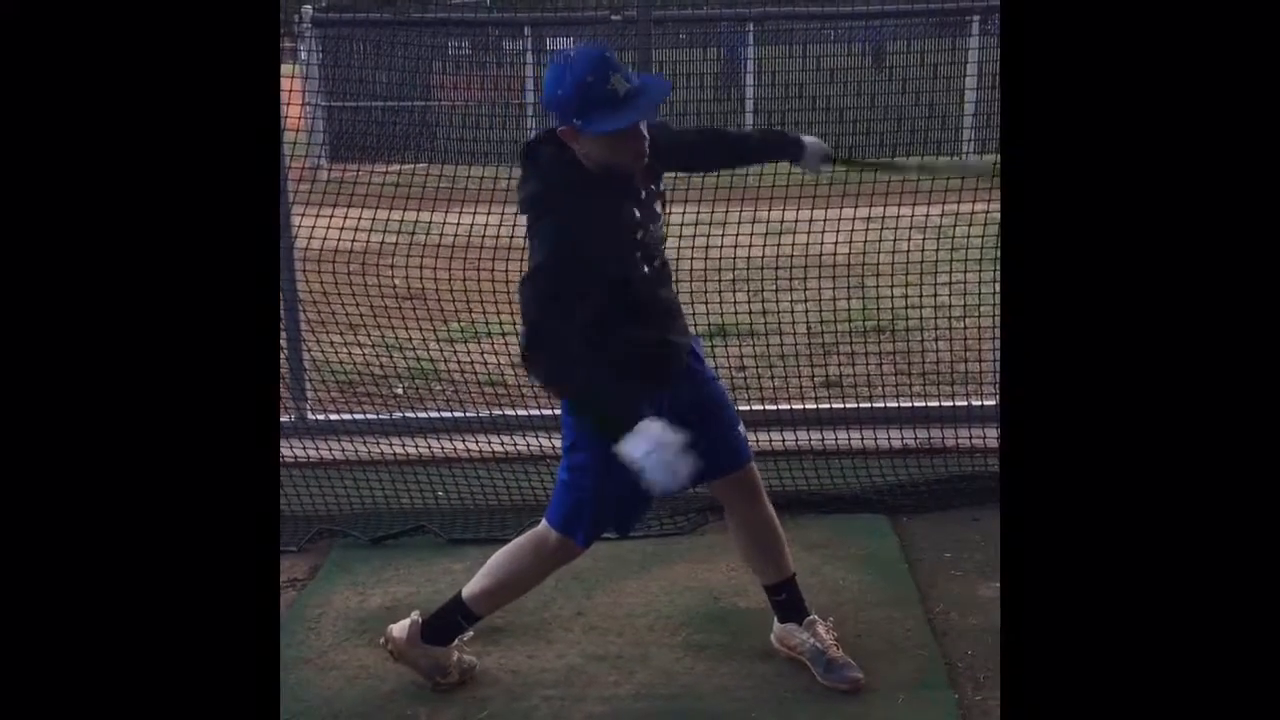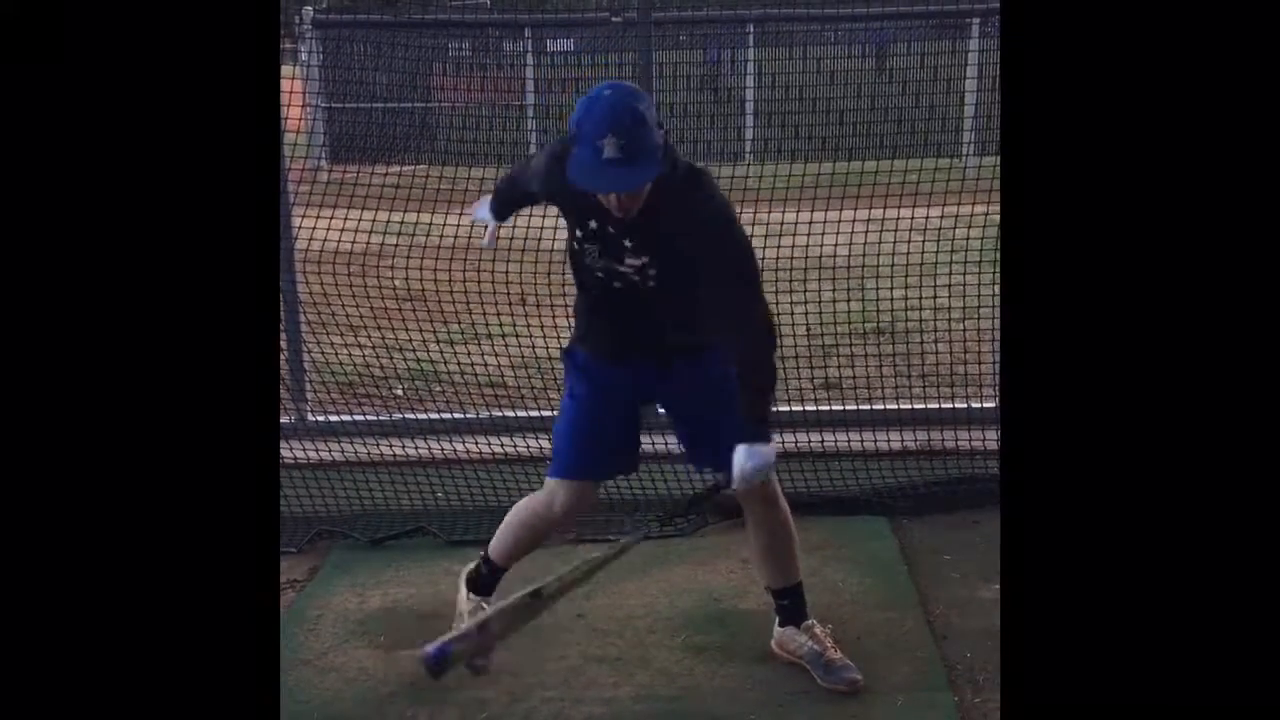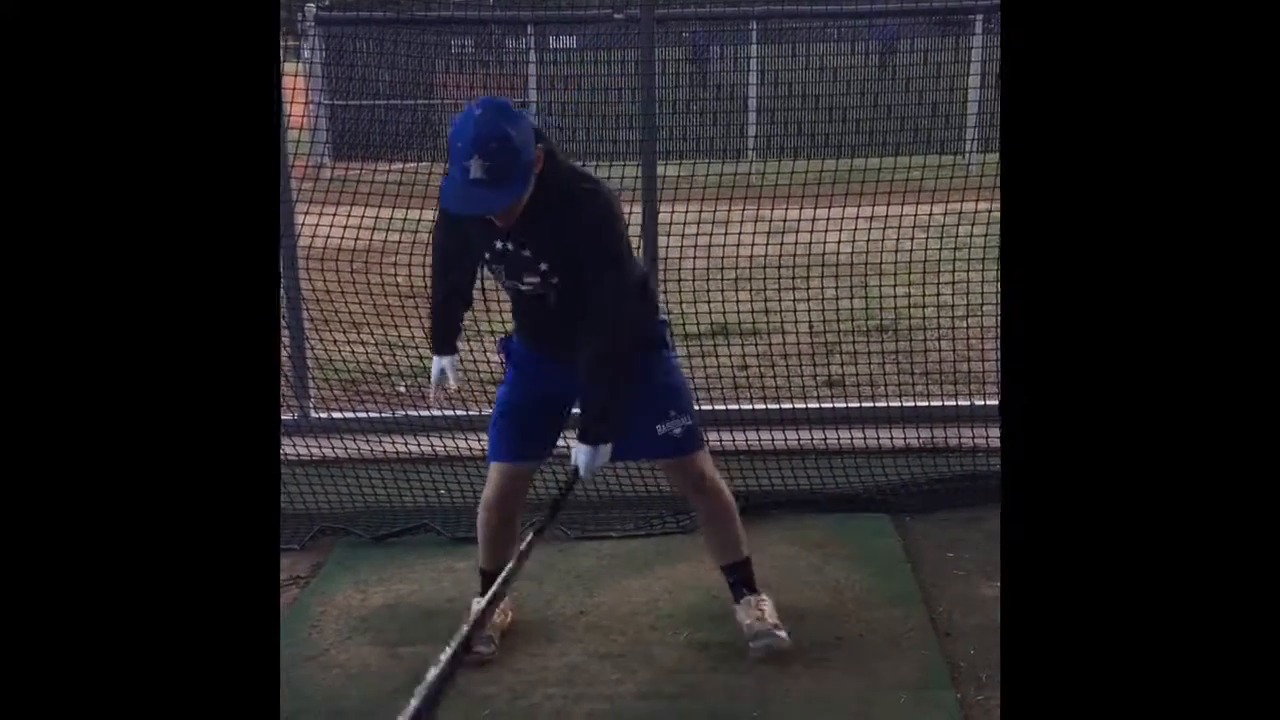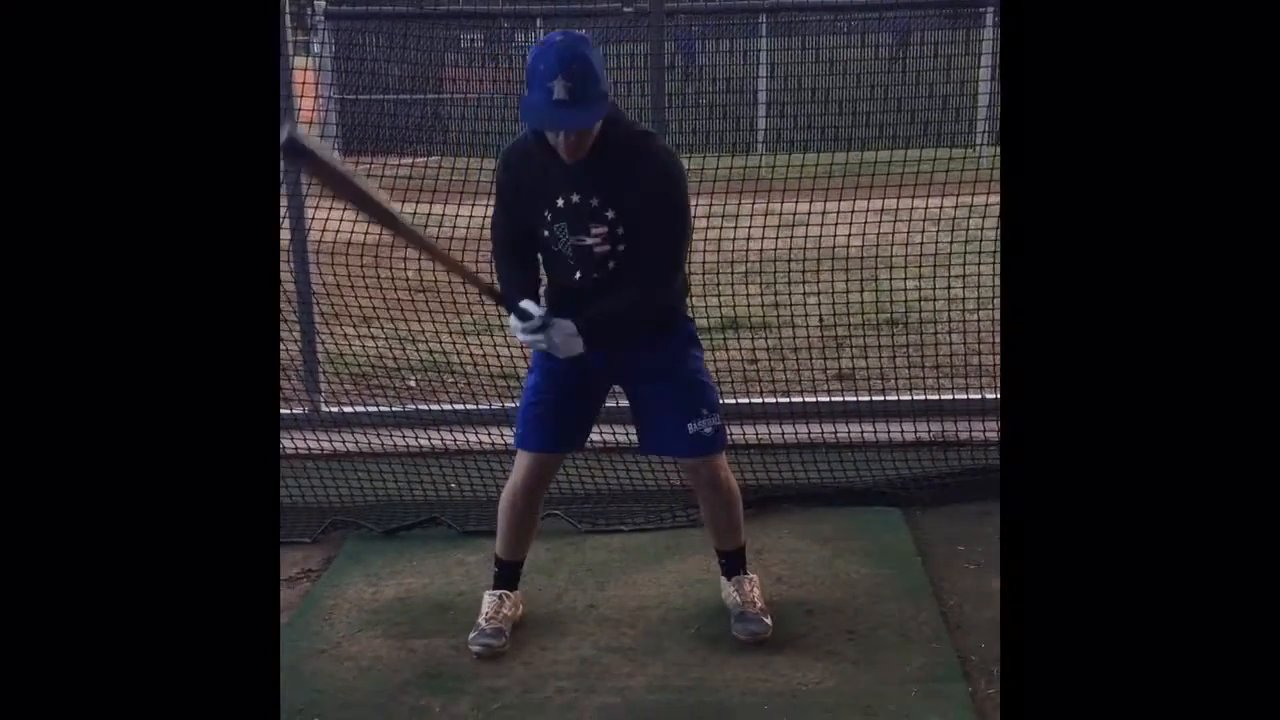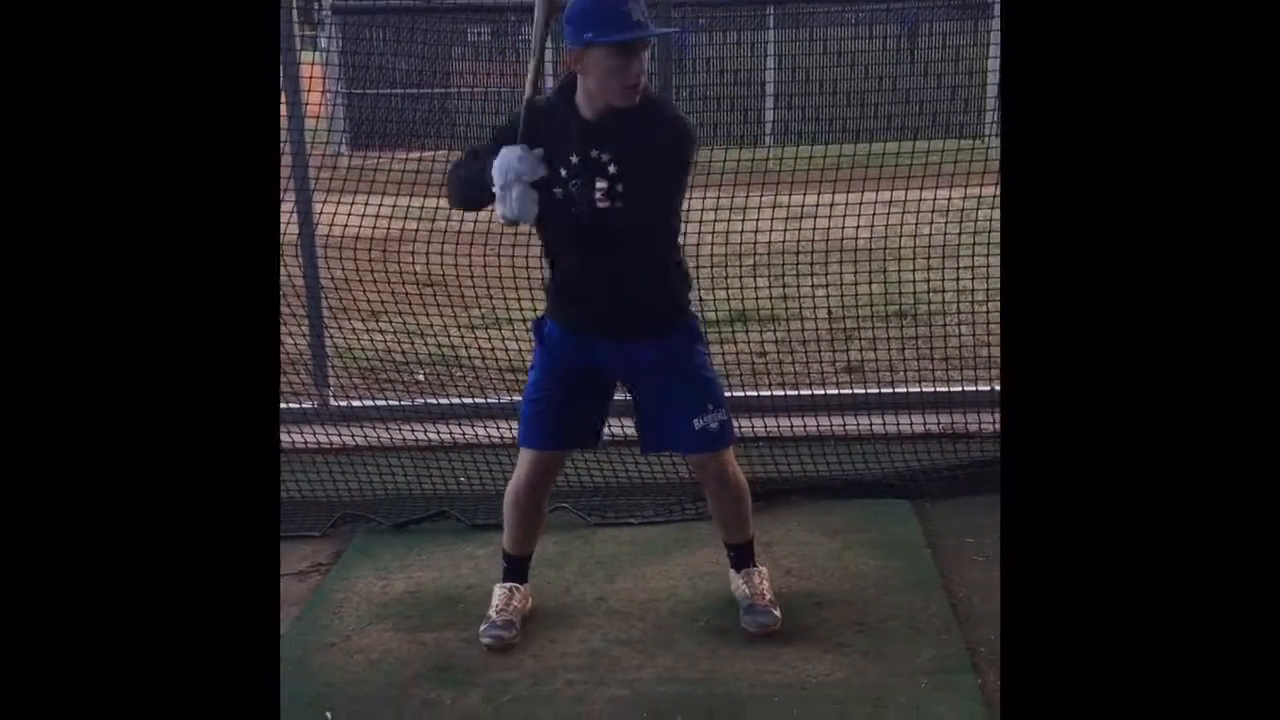
dt=0.4s
person 1, frame 1
left shoulder: (636, 144)
right shoulder: (564, 212)
left elbow: (699, 145)
right elbow: (546, 344)
left wrist: (786, 145)
right wrist: (628, 430)
left hip: (673, 357)
right hip: (608, 388)
left knee: (743, 485)
right knee: (566, 536)
left ankle: (794, 624)
right ankle: (425, 634)
person 1, frame 2
left shoulder: (700, 204)
right shoulder: (565, 166)
left elbow: (746, 317)
right elbow: (529, 175)
left wrist: (756, 429)
right wrist: (495, 206)
left hip: (694, 355)
right hip: (603, 356)
left knee: (759, 484)
right knee: (566, 498)
left ankle: (794, 626)
right ankle: (478, 586)
person 1, frame 3
left shoulder: (588, 207)
right shoulder: (463, 204)
left elbow: (612, 323)
right elbow: (453, 270)
left wrist: (598, 429)
right wrist: (444, 346)
left hip: (629, 344)
right hip: (539, 348)
left knee: (692, 469)
right knee: (504, 483)
left ankle: (747, 597)
right ankle: (489, 601)
person 1, frame 4
left shoulder: (652, 164)
right shoulder: (521, 163)
left elbow: (661, 277)
right elbow: (511, 248)
left wrist: (586, 328)
right wrist: (523, 306)
left hip: (655, 335)
right hip: (566, 335)
left knee: (707, 467)
right knee: (530, 469)
left ankle: (737, 578)
right ankle: (503, 592)
person 1, frame 5
left shoulder: (665, 130)
right shoulder: (540, 123)
left elbow: (642, 230)
right elbow: (460, 185)
left wrist: (544, 207)
right wrist: (496, 173)
left hip: (660, 331)
right hip: (572, 330)
left knee: (714, 460)
right knee: (534, 464)
left ankle: (745, 571)
right ankle: (512, 585)
